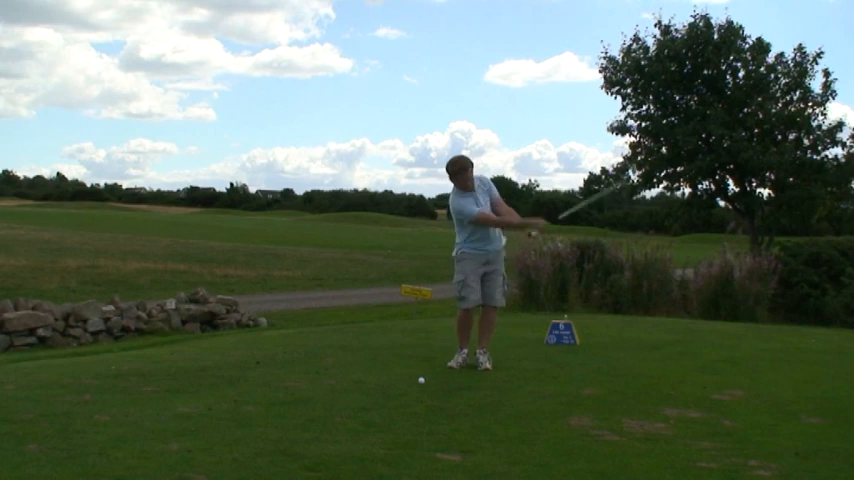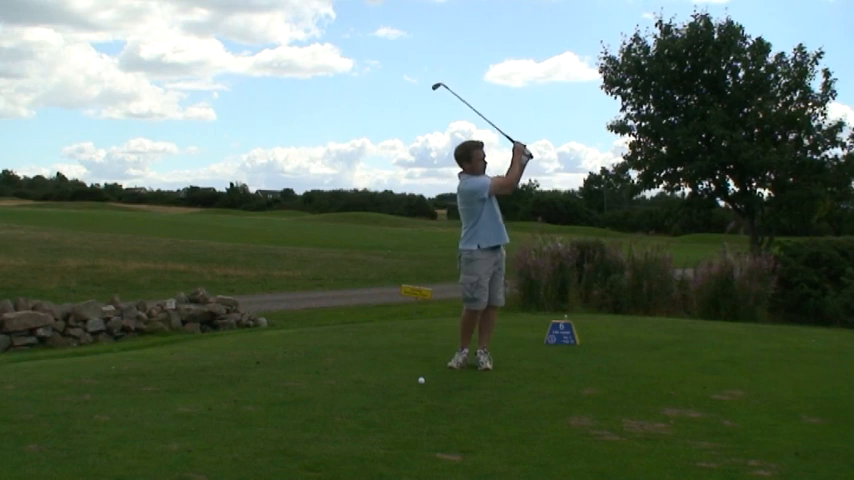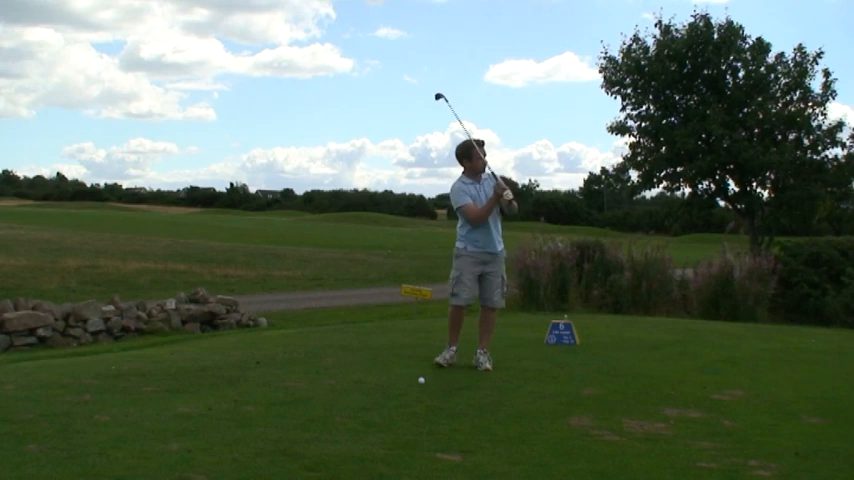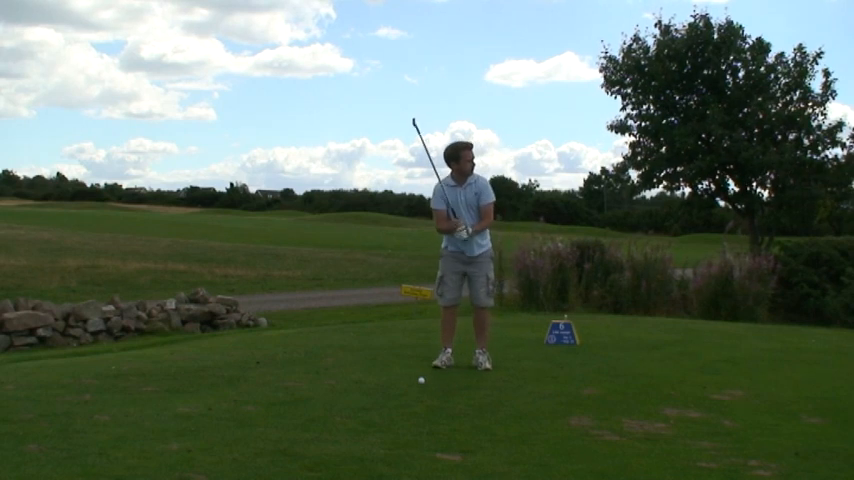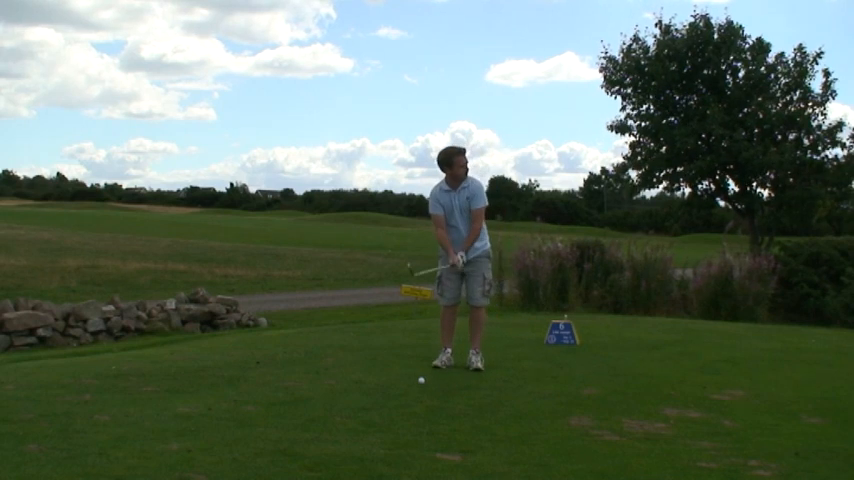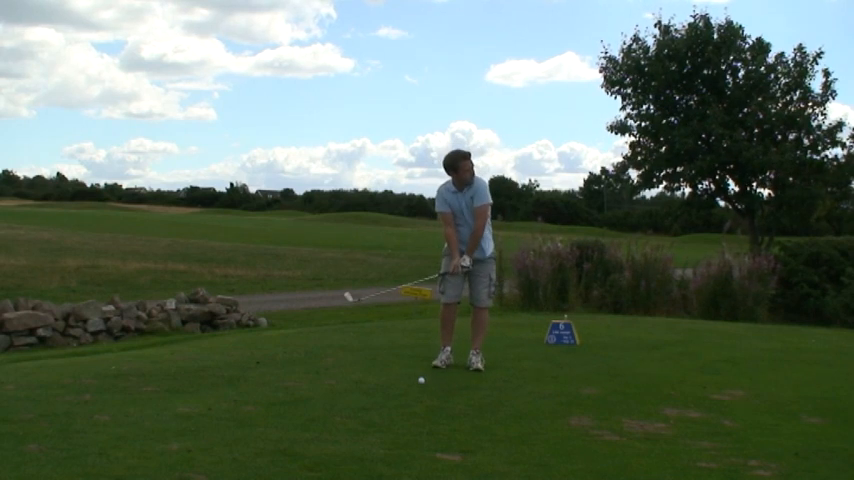
dt=0.4s
person 1, frame 1
left shoulder: (482, 181)
right shoulder: (458, 202)
left elbow: (501, 209)
right elbow: (495, 222)
left wrist: (524, 224)
right wrist: (528, 222)
left hip: (493, 252)
right hip: (468, 256)
left knee: (491, 305)
right knee: (467, 306)
left ankle: (482, 353)
right ankle: (461, 351)
person 1, frame 2
left shoulder: (479, 177)
right shoulder: (469, 186)
left elbow: (507, 188)
right elbow: (507, 182)
left wrist: (521, 162)
right wrist: (516, 155)
left hip: (495, 250)
right hip: (475, 254)
left knee: (492, 305)
right knee: (474, 305)
left ankle: (483, 352)
right ankle: (463, 350)
person 1, frame 3
left shoulder: (491, 179)
right shoulder: (459, 188)
left elbow: (512, 210)
right elbow: (475, 220)
left wrist: (509, 200)
right wrist: (494, 199)
left hip: (494, 252)
right hip: (468, 252)
left knee: (491, 305)
right knee: (458, 303)
left ankle: (482, 352)
right ankle: (450, 349)
person 1, frame 4
left shoulder: (482, 184)
right shoulder: (440, 189)
left elbow: (488, 219)
right elbow: (440, 226)
left wrist: (470, 230)
right wrist: (454, 226)
left hip: (480, 252)
right hip: (452, 253)
left knee: (482, 304)
right knee: (448, 303)
left ankle: (481, 352)
right ankle: (447, 352)
person 1, frame 5
left shoulder: (475, 187)
right shoulder: (436, 193)
left elbow: (477, 224)
right elbow: (440, 229)
left wrist: (463, 252)
right wrist: (452, 254)
left hip: (477, 253)
right hip: (449, 254)
left knee: (478, 303)
right knee: (448, 303)
left ankle: (475, 353)
right ankle: (446, 352)
person 1, frame 6
left shoulder: (480, 186)
right shoulder: (443, 192)
left elbow: (480, 224)
right elbow: (449, 227)
left wrist: (468, 256)
right wrist: (456, 257)
left hip: (482, 254)
right hip: (455, 252)
left knee: (481, 304)
right knee: (448, 302)
left ankle: (475, 353)
right ankle: (446, 350)
